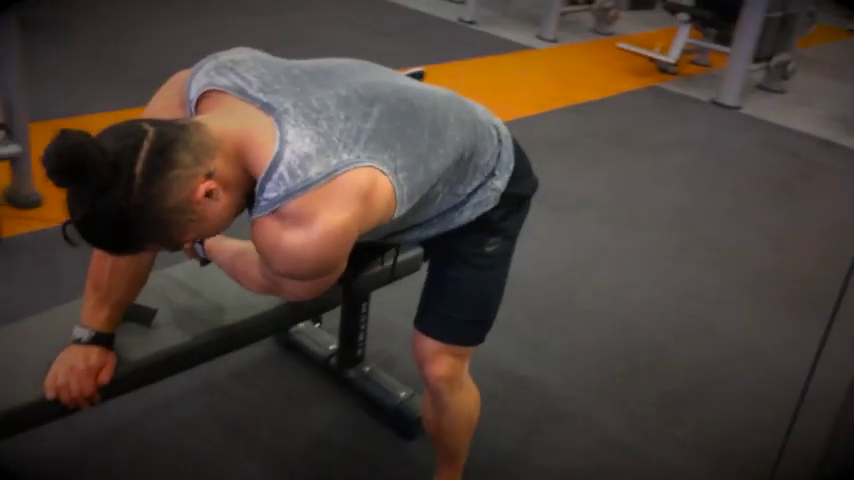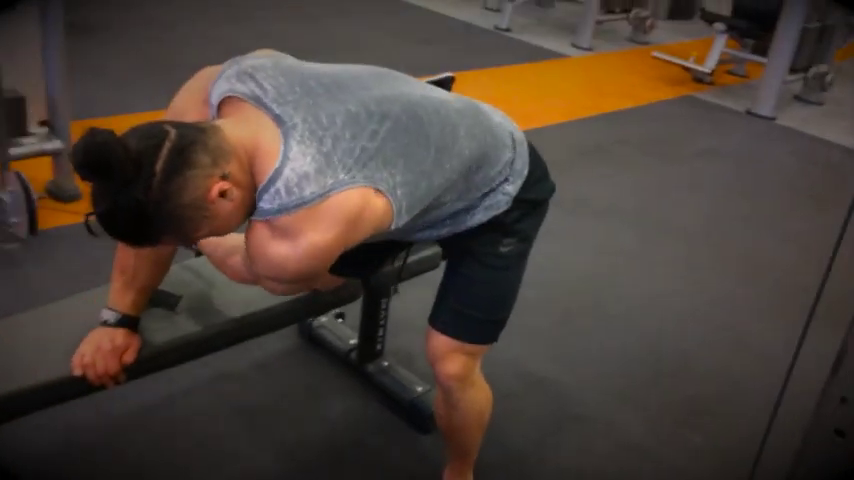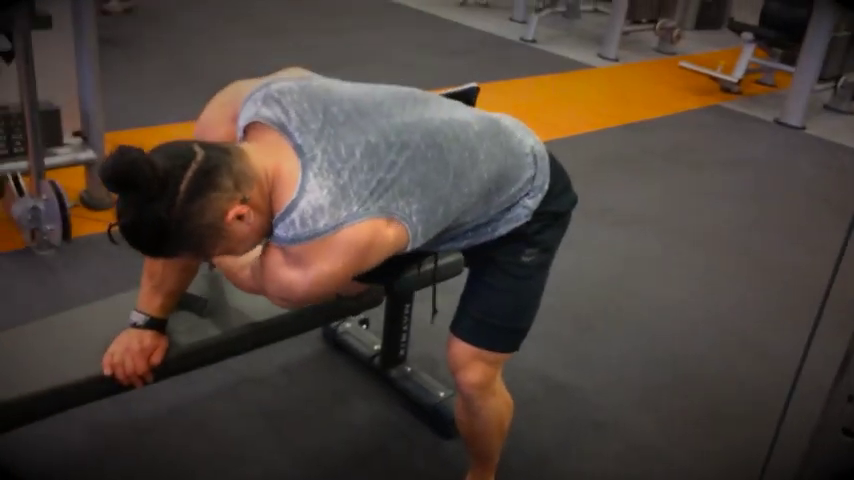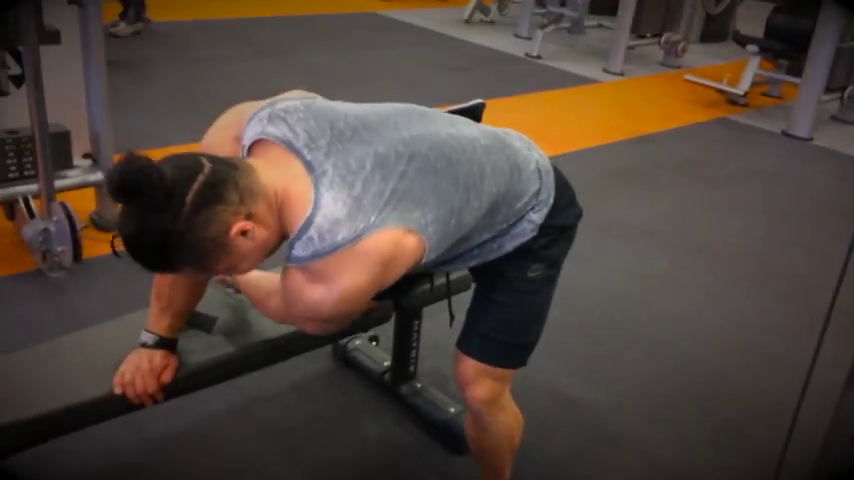
dt=0.2s
person 1, frame 1
left shoulder: (308, 225)
right shoulder: (186, 97)
left elbow: (287, 282)
right elbow: (133, 225)
left wrist: (206, 247)
right wrist: (92, 336)
left hip: (480, 190)
right hip: (407, 149)
left knee: (439, 365)
right knee: (295, 278)
person 1, frame 2
left shoulder: (299, 236)
right shoulder: (210, 94)
left elbow: (258, 271)
right elbow: (158, 212)
left wrist: (203, 242)
right wrist: (118, 318)
left hip: (499, 190)
right hip: (422, 154)
left knee: (451, 364)
person 1, frame 3
left shoulder: (308, 263)
right shoulder: (238, 109)
left elbow: (258, 277)
right elbow: (182, 221)
left wrist: (215, 256)
right wrist: (147, 320)
left hip: (522, 201)
right hip: (446, 164)
left knee: (471, 371)
person 1, frame 4
left shoulder: (333, 276)
right shoulder: (242, 130)
left elbow: (319, 319)
right elbow: (190, 241)
left wrist: (236, 279)
right wrist: (158, 339)
left hip: (528, 217)
right hip: (453, 180)
left knee: (480, 388)
